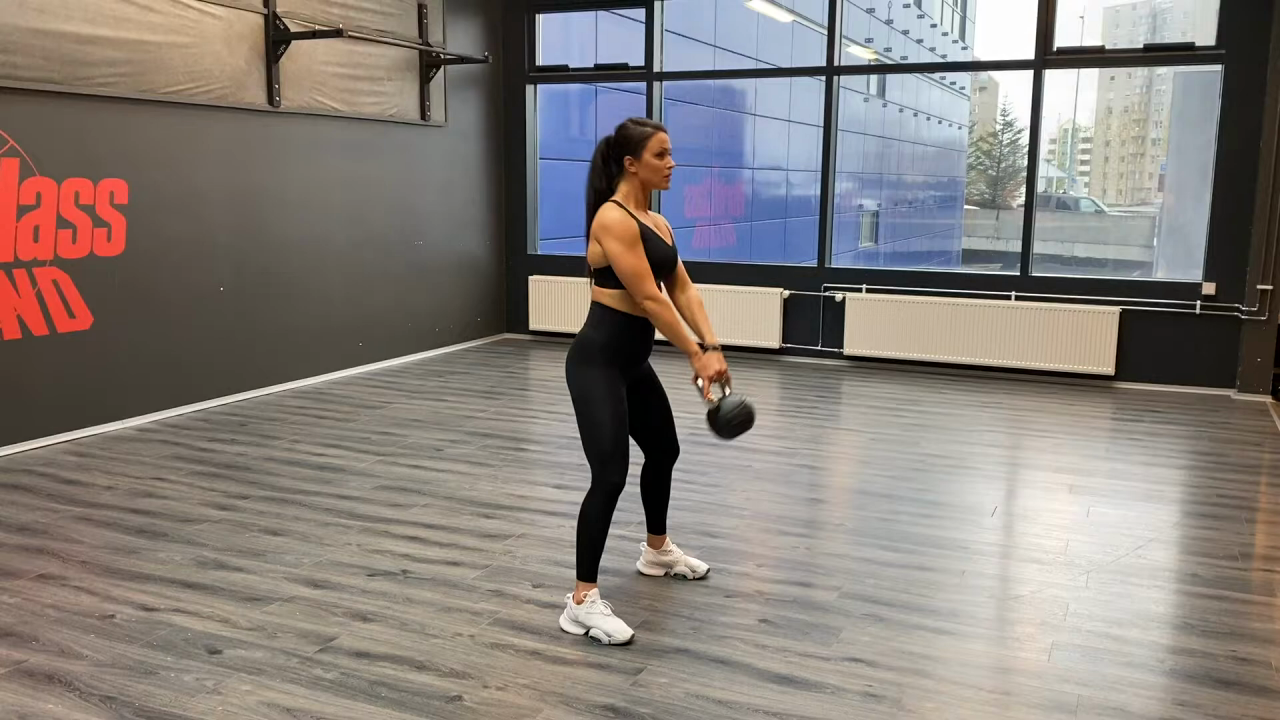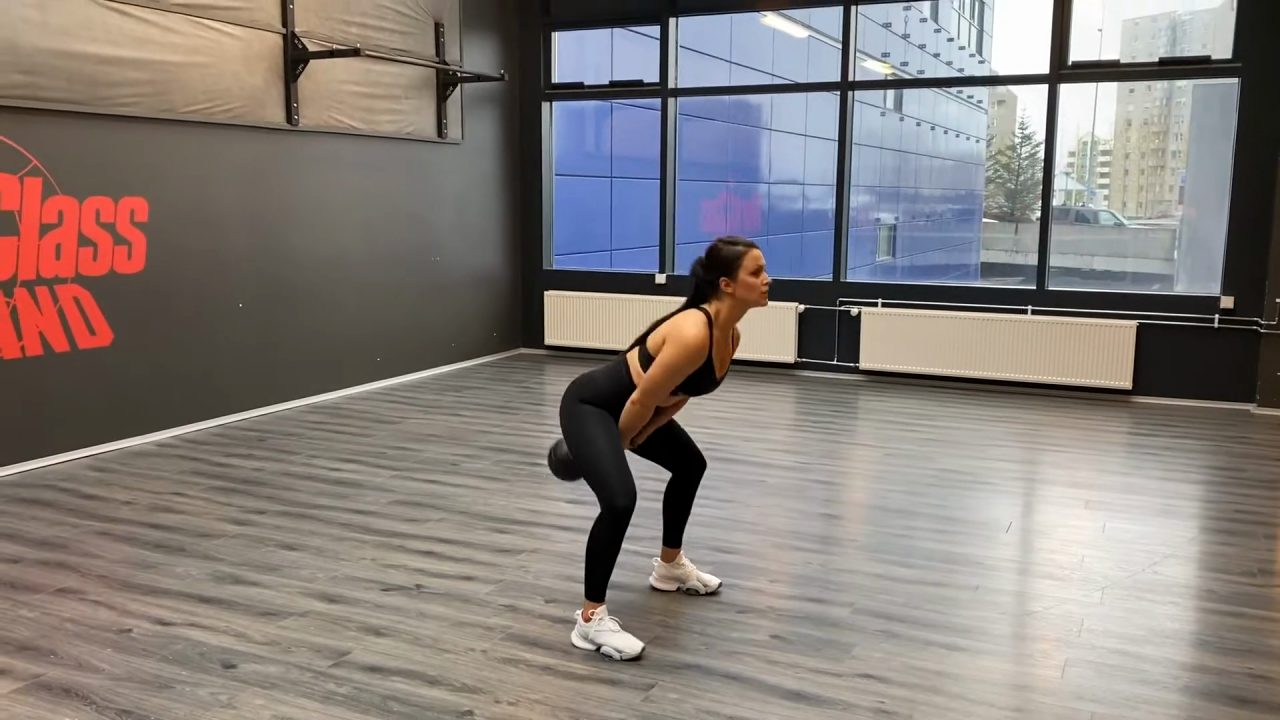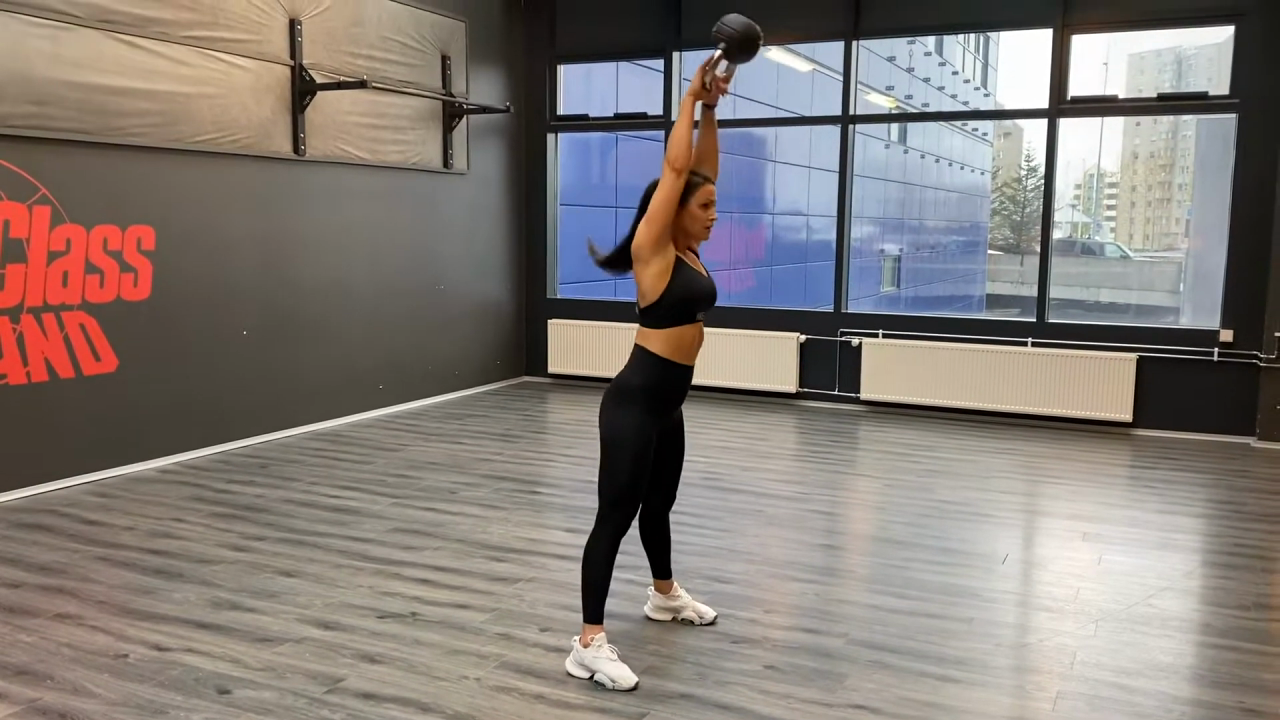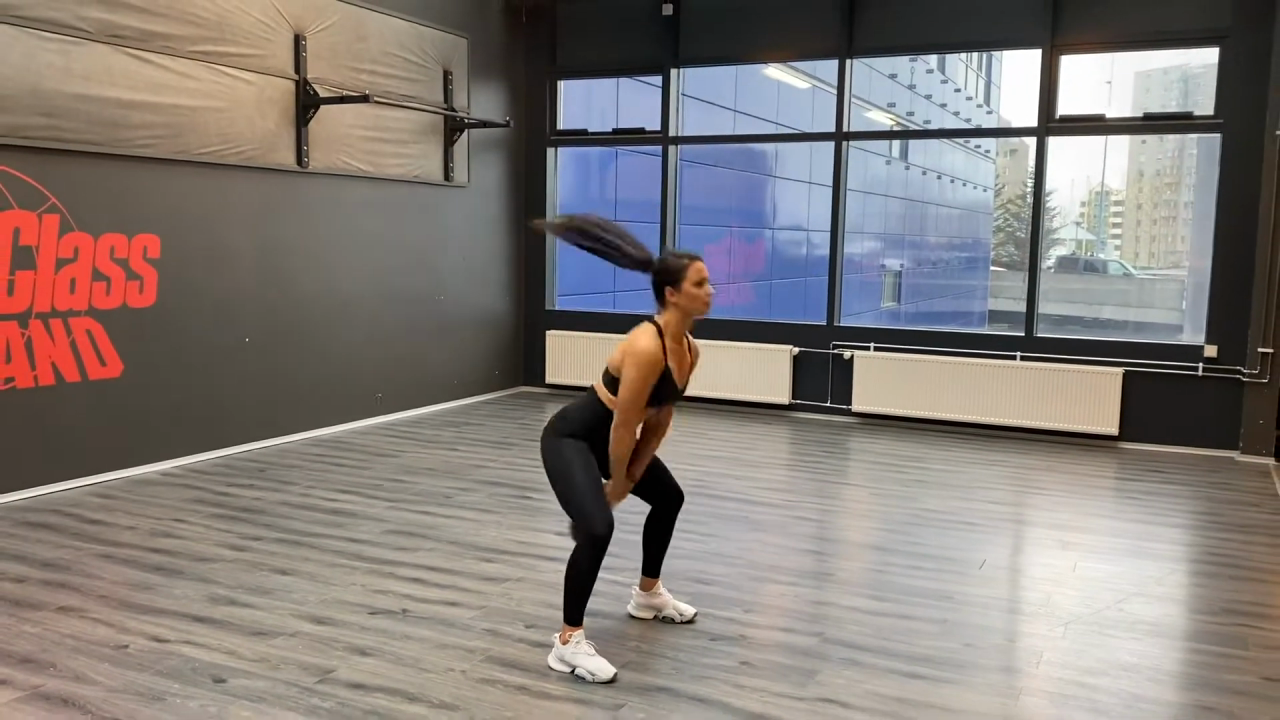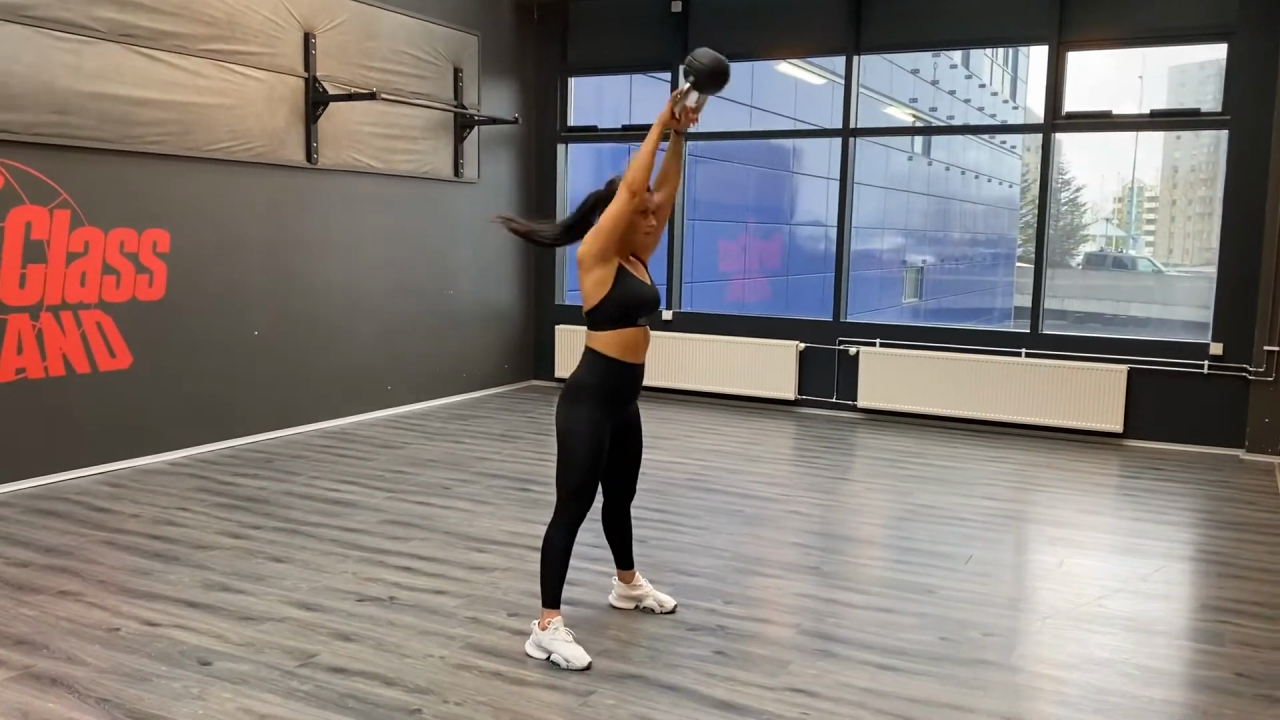
dt=1s
person 1, frame 1
left shoulder: (657, 222)
right shoulder: (612, 218)
left elbow: (682, 289)
right elbow: (649, 297)
left wrist: (710, 349)
right wrist: (697, 356)
left hip: (634, 359)
right hip: (597, 360)
left knee: (663, 451)
right knee: (610, 475)
left ankle: (657, 550)
right ankle: (582, 601)
person 1, frame 2
left shoulder: (729, 334)
right shoulder: (694, 334)
left elbow: (676, 398)
right elbow: (642, 401)
left wrist: (628, 444)
right wrist: (613, 447)
left hip: (628, 405)
right hip: (590, 404)
left knee: (690, 464)
right knee: (620, 499)
left ankle: (670, 565)
right ankle: (591, 618)
person 1, frame 3
left shoulder: (688, 250)
right shoulder: (653, 249)
left elbow: (705, 171)
right elbow: (675, 171)
left wrist: (709, 111)
right wrist: (690, 101)
left hip: (667, 401)
right hip: (634, 402)
left knee: (658, 505)
right knee: (615, 517)
left ankle: (664, 595)
right ankle: (589, 645)
person 1, frame 4
left shoulder: (688, 350)
right shoulder: (646, 348)
left elbow: (658, 421)
right elbow: (624, 424)
left wrist: (634, 476)
right wrist: (617, 483)
left hip: (606, 438)
right hip: (571, 438)
left knee: (668, 498)
right knee: (597, 527)
left ankle: (648, 594)
right ankle: (568, 641)
person 1, frame 5
left shoulder: (636, 258)
right shoulder: (597, 256)
left elbow: (665, 192)
right elbow: (630, 190)
left wrist: (677, 139)
right wrist: (658, 128)
left hip: (624, 400)
right hip: (589, 400)
left knee: (620, 499)
right knee: (573, 507)
left ankle: (627, 585)
right ankle: (547, 626)
